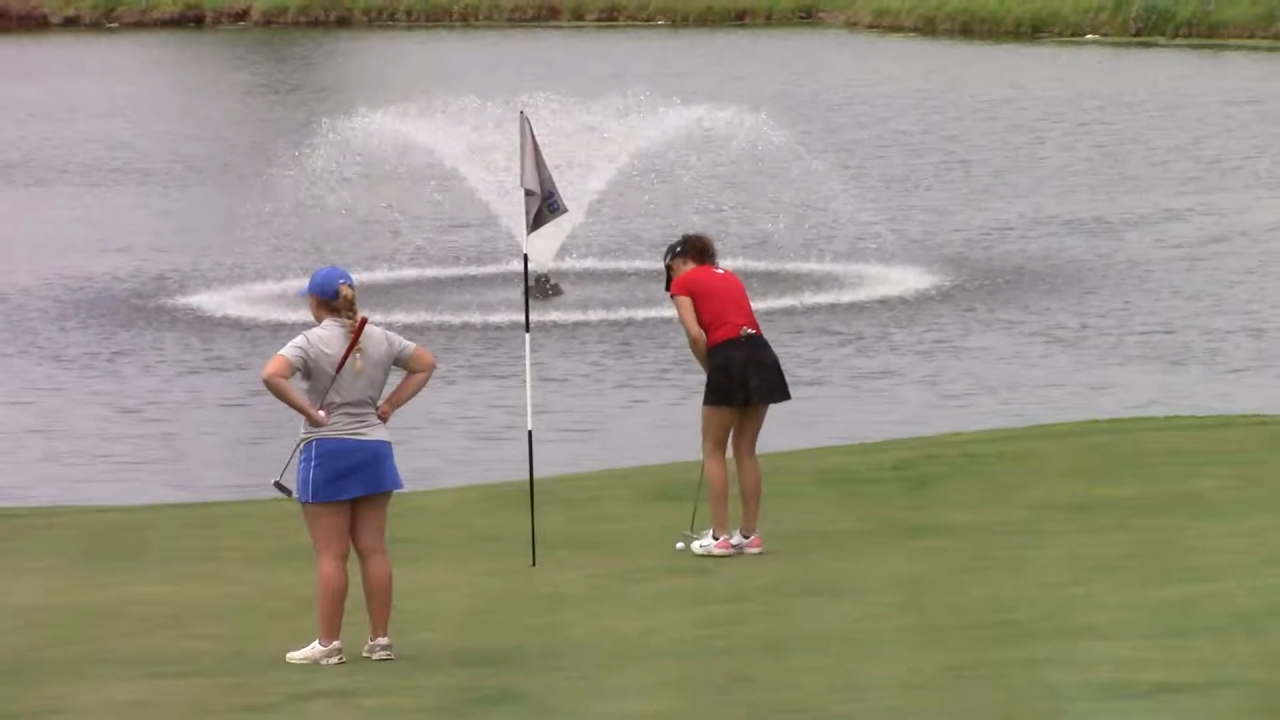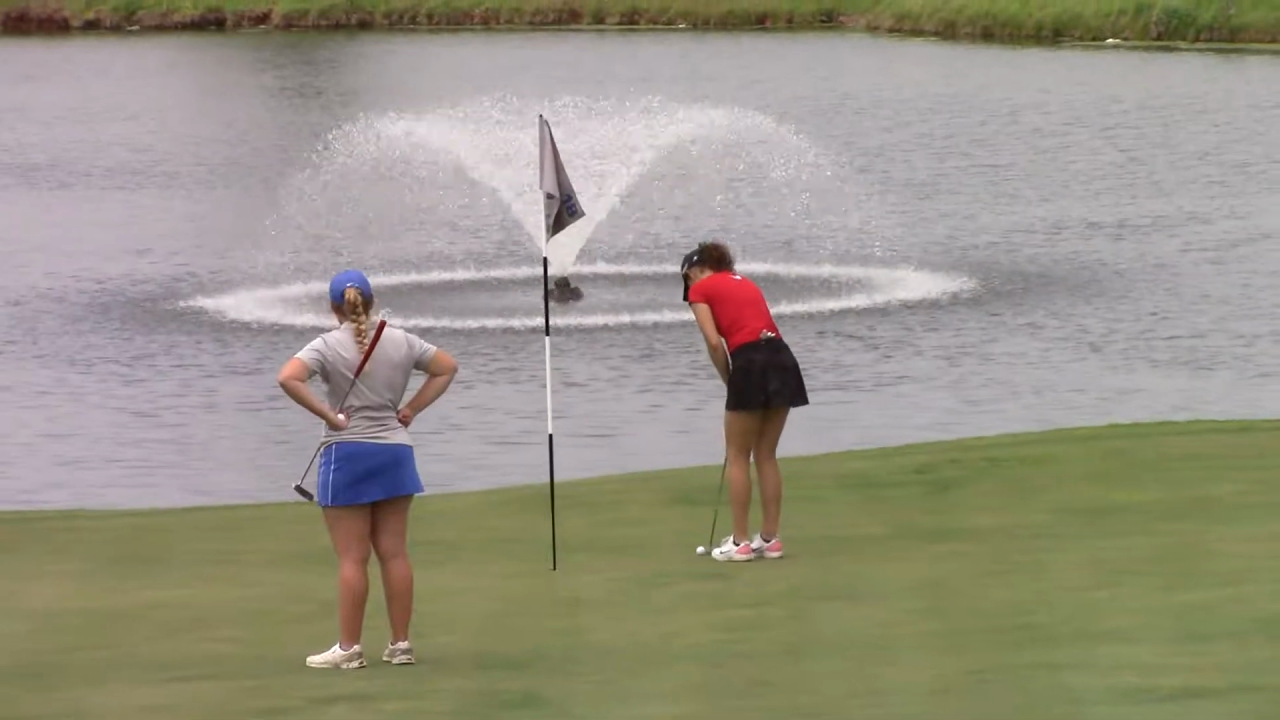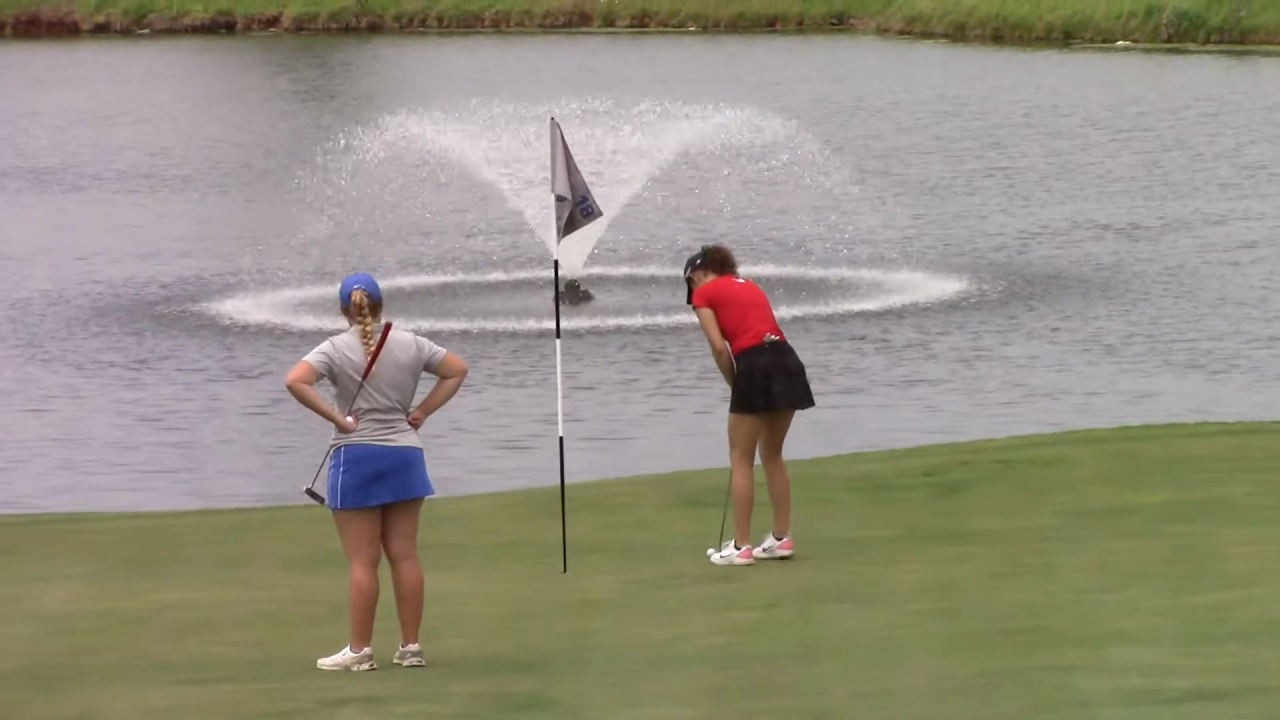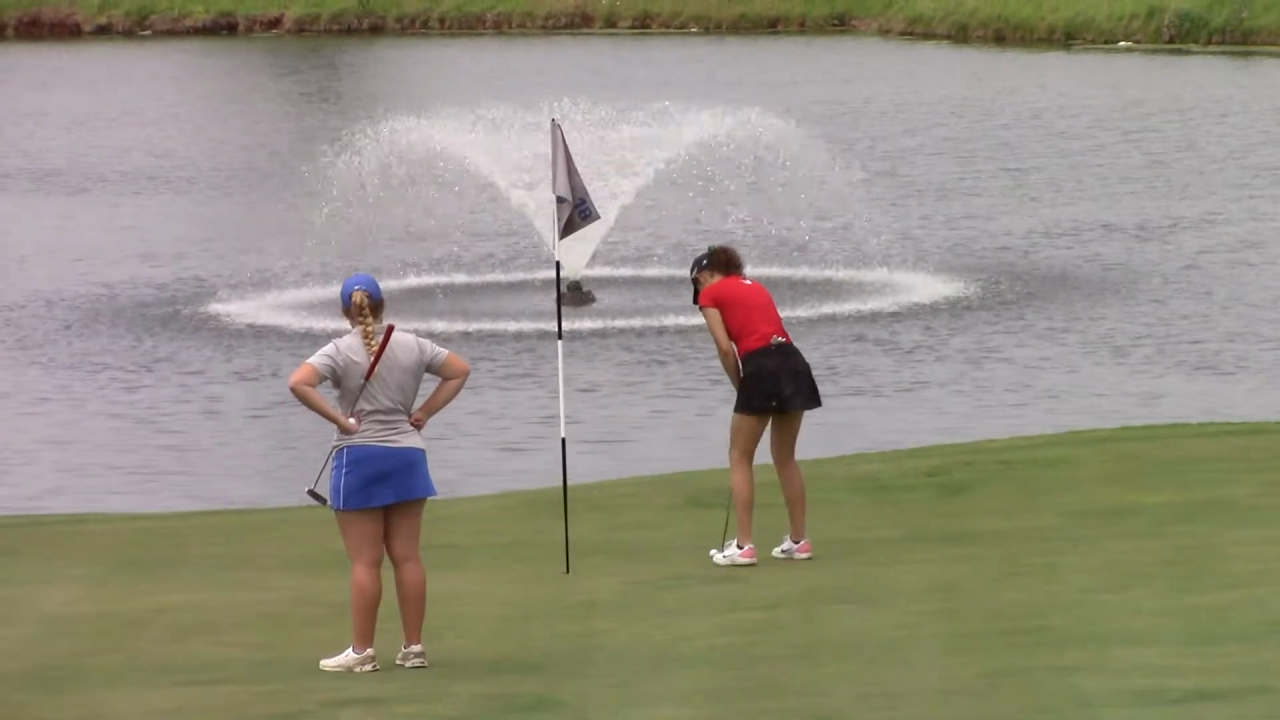
dt=0.4s
person 1, frame 1
left shoulder: (311, 341)
right shoulder: (380, 338)
left elbow: (271, 375)
right elbow: (426, 363)
left wrist: (309, 413)
right wrist: (390, 405)
left hip: (328, 452)
right hip: (374, 450)
left knee: (331, 554)
right knee: (373, 549)
left ankle: (328, 644)
right ankle: (380, 639)
person 1, frame 2
left shoulder: (328, 345)
right shoulder: (401, 341)
left elbow: (288, 378)
right elbow: (448, 367)
left wrist: (328, 416)
right wrist: (413, 409)
left hip: (348, 456)
right hip: (395, 453)
left knee: (352, 559)
right knee: (394, 553)
left ankle: (349, 648)
right ankle: (401, 644)
person 1, frame 3
left shoulder: (336, 348)
right shoulder: (411, 344)
left elbow: (295, 381)
right elbow: (459, 369)
left wrist: (336, 419)
right wrist: (423, 411)
left hip: (357, 458)
right hip: (405, 456)
left knee: (362, 562)
right knee: (405, 556)
left ankle: (360, 650)
right ankle: (411, 646)
person 1, frame 4
left shoulder: (339, 351)
right shoulder: (413, 345)
left elbow: (298, 383)
right elbow: (460, 371)
left wrist: (340, 421)
right wrist: (425, 413)
left hip: (360, 459)
right hip: (407, 458)
left knee: (365, 562)
right knee: (407, 557)
left ankle: (362, 652)
right ankle: (414, 647)
person 2, frame 1
left shoulder: (682, 282)
right shoulder: (729, 276)
left elbow: (695, 335)
left wrist: (710, 370)
right wrist: (717, 367)
left hip: (729, 360)
right hip: (762, 356)
left knee: (714, 451)
right knee: (746, 451)
left ankle: (719, 535)
right ankle: (749, 535)
person 2, frame 2
left shoulder: (699, 289)
right shoulder: (746, 283)
left elbow: (715, 343)
left wrist: (728, 381)
right wrist: (735, 379)
left hip: (751, 364)
right hip: (782, 359)
left knee: (737, 457)
right knee: (765, 455)
left ankle: (740, 542)
right ankle: (770, 539)
person 2, frame 3
left shoulder: (703, 293)
right shoulder: (749, 285)
left elbow: (719, 348)
left wrist: (734, 385)
right wrist: (740, 383)
left hip: (755, 367)
right hip: (787, 362)
left knee: (741, 460)
right knee: (772, 456)
left ankle: (741, 546)
right ankle: (781, 537)
person 2, frame 4
left shoulder: (709, 294)
right shoulder: (755, 286)
left elbow: (725, 348)
left wrist: (739, 386)
right wrist: (746, 384)
left hip: (762, 370)
right hip: (793, 364)
left knee: (740, 459)
right knee: (784, 458)
left ankle: (743, 545)
right ankle: (798, 541)
